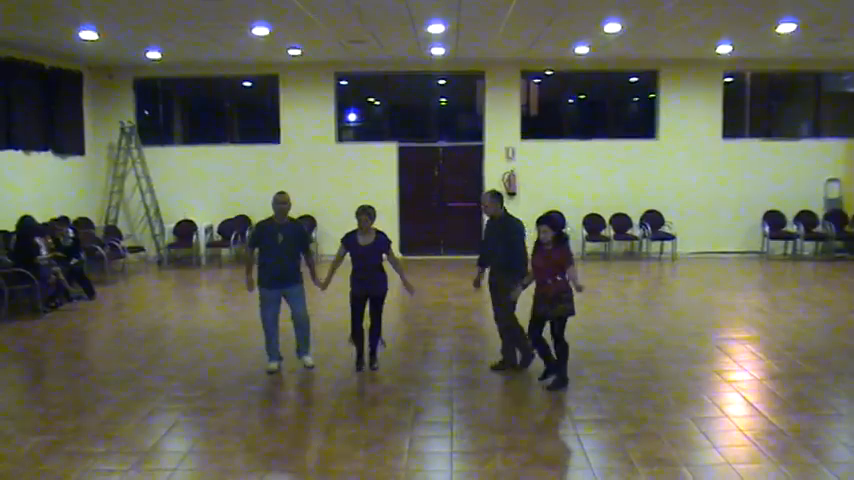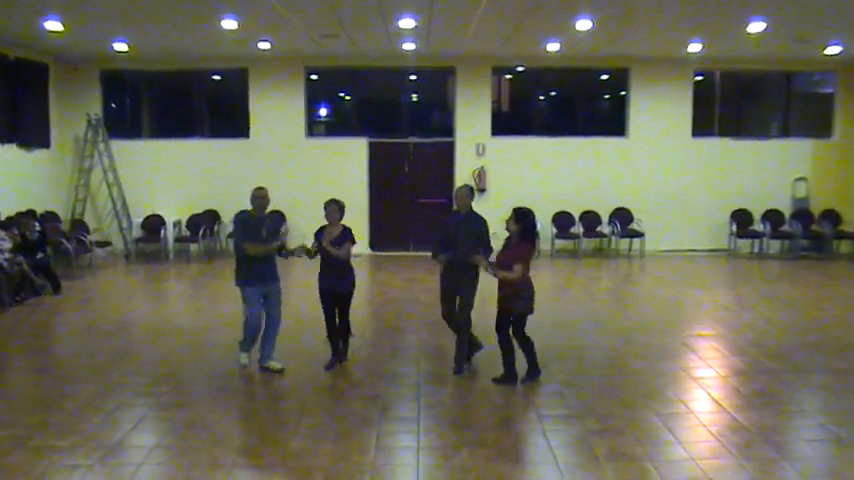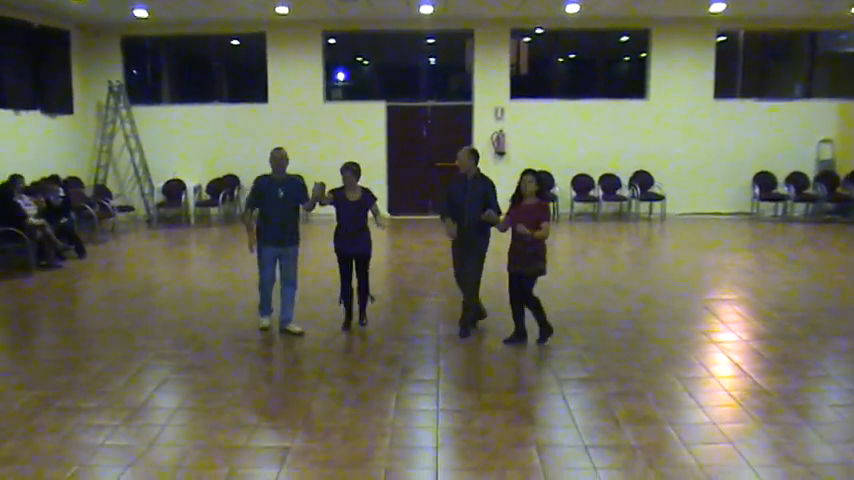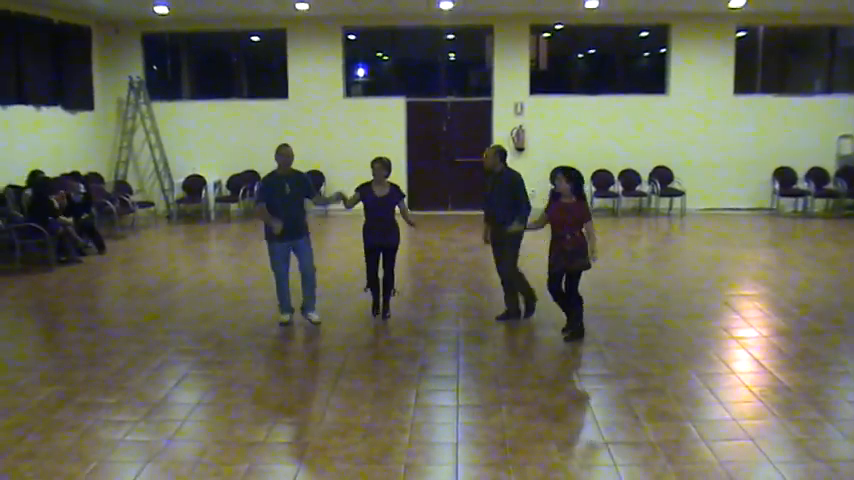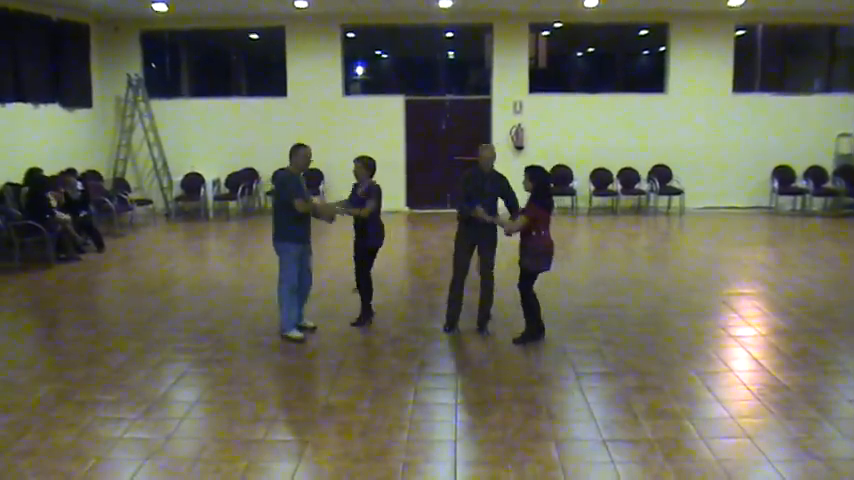
dt=1s
person 1, frame 1
left shoulder: (297, 228)
right shoulder: (262, 227)
left elbow: (307, 253)
right elbow: (250, 251)
left wrist: (314, 276)
right wrist: (248, 276)
left hip: (293, 281)
right hip: (268, 283)
left knee: (301, 317)
right knee: (269, 322)
left ankle: (304, 353)
right ankle: (274, 358)
person 1, frame 2
left shoulder: (272, 223)
right shoulder: (242, 222)
left elbow: (276, 250)
right elbow: (250, 250)
right wrist: (276, 244)
left hip: (271, 279)
right hip: (249, 280)
left knee: (274, 319)
right knee: (254, 318)
left ankle: (266, 359)
right ankle: (245, 348)
person 1, frame 3
left shoulder: (296, 183)
right shoulder: (261, 184)
left elbow: (306, 206)
right elbow: (249, 211)
left wrist: (315, 198)
right wrist: (251, 235)
left hip: (290, 241)
right hip: (266, 241)
left knee: (289, 281)
right knee: (266, 280)
left ankle: (286, 322)
right ankle: (265, 314)
person 1, frame 4
left shoulder: (300, 178)
right shoulder: (268, 181)
left elbow: (316, 199)
right elbow: (260, 208)
left wrist: (333, 199)
right wrist: (271, 222)
left hip: (300, 233)
right hip: (277, 237)
left knee: (308, 270)
right knee: (281, 275)
left ankle: (309, 309)
right ankle: (285, 311)
person 1, frame 5
left shoulder: (298, 179)
right shoulder: (285, 179)
right elbow: (301, 207)
left wrist: (323, 214)
right wrist: (324, 209)
left hip: (302, 239)
right hip: (287, 240)
left knee: (305, 281)
right knee: (289, 283)
left ankle: (297, 318)
right ankle: (288, 327)
person 2, frame 1
left shoulder: (513, 225)
right shoulder: (490, 224)
left elbow: (521, 255)
left wrist: (520, 281)
right wrist: (480, 272)
left hip: (510, 277)
right hip: (495, 275)
left knee: (506, 316)
right knee: (499, 317)
left ankle: (526, 353)
right ankle: (509, 358)
person 2, frame 2
left shoulder: (479, 222)
right shoulder: (449, 220)
left elbow: (487, 248)
right elbow: (438, 244)
left wrist: (480, 259)
right wrist: (439, 256)
left hip: (469, 273)
right hip: (449, 271)
left knee: (463, 316)
right knee: (448, 313)
left ankle: (460, 359)
right ankle: (472, 344)
person 2, frame 3
left shoulder: (486, 184)
right shoulder: (456, 182)
left elbow: (494, 209)
right elbow: (448, 206)
left wrist: (492, 216)
right wrist: (447, 221)
left hip: (479, 237)
right hip: (460, 235)
left knee: (471, 279)
right knee: (460, 276)
left ankle: (467, 323)
right ankle: (477, 311)
person 2, frame 4
left shoulder: (513, 178)
right shoulder: (491, 178)
left elbow: (524, 204)
left wrist: (519, 223)
right wrist: (488, 227)
left hip: (512, 228)
right hip: (496, 229)
left knee: (509, 268)
right knee: (502, 269)
left ankle: (529, 297)
right ankle: (512, 309)
person 2, frame 5
left shoulder: (500, 180)
right shoulder: (469, 178)
left elbow: (513, 204)
right elbow: (461, 205)
right wrist: (474, 213)
left hip: (488, 231)
right hip: (467, 228)
left knee: (486, 275)
right knee: (459, 274)
left ankle: (483, 320)
right ankle: (452, 319)
person 3, frame 1
left shoulder: (563, 250)
right shoulder: (538, 249)
left elbow: (572, 276)
left wrist: (577, 286)
right wrist: (521, 287)
left hip: (560, 297)
right hip: (542, 297)
left knee: (557, 337)
right knee: (533, 334)
left ankle: (562, 377)
right ankle: (551, 365)
person 3, frame 2
left shoulder: (524, 246)
right shoulder: (510, 241)
left elbow: (515, 275)
left wrist: (490, 269)
right wrist: (491, 265)
left hip: (520, 294)
right hip: (508, 293)
left knee: (518, 332)
right knee: (501, 330)
left ankle: (533, 368)
right ankle: (510, 372)
person 3, frame 3
left shoulder: (542, 206)
right shoulder: (515, 204)
left elbow: (545, 232)
right elbow: (503, 227)
left wrist: (528, 232)
left hip: (534, 254)
right hip: (516, 253)
left knee: (526, 293)
right knee: (515, 293)
left ankle: (545, 327)
right ankle: (519, 332)
person 3, frame 4
left shoulder: (581, 205)
right shoulder: (554, 201)
left elbow: (590, 231)
right elbow: (542, 222)
left wrist: (592, 250)
left hip: (575, 252)
right hip: (557, 251)
left knee: (571, 290)
right knee: (554, 288)
left ankle: (578, 328)
right ankle: (572, 318)
person 3, frame 5
left shoulder: (536, 202)
right shoulder: (541, 200)
left elbow: (516, 226)
left hip: (538, 250)
right hip: (532, 249)
left knee: (525, 287)
right knee: (526, 287)
left ankle: (532, 331)
right ankle: (536, 327)
person 4, frame 1
left shoulder: (381, 238)
right shoulder: (349, 238)
left elbow: (393, 260)
right elbow: (338, 259)
left wrist: (404, 280)
right wrist: (328, 279)
left hip: (378, 283)
right hip: (358, 284)
left knee: (376, 320)
right knee: (356, 321)
left ankle: (373, 355)
right ankle: (359, 356)
person 4, frame 2
left shoulder: (346, 232)
right shoulder: (321, 231)
left elbow: (343, 255)
right elbow: (313, 253)
left wrist: (327, 246)
right wrist: (307, 251)
left hip: (343, 279)
right hip: (325, 279)
left knee: (343, 316)
right knee: (329, 318)
left ankle: (344, 347)
right ankle: (336, 354)
person 4, frame 3
left shoulder: (366, 194)
right shoulder: (336, 193)
left elbow: (375, 213)
right elbow: (325, 201)
left wrist: (379, 221)
right wrist: (321, 198)
left hip: (362, 241)
right hip: (342, 241)
left knee: (363, 277)
right knee: (345, 279)
left ankle: (363, 312)
right ankle: (347, 317)
person 4, frame 4
left shoulder: (395, 190)
right shoulder: (365, 188)
left elbow: (404, 211)
right elbow: (350, 204)
left wrist: (409, 221)
right wrist: (344, 200)
left hip: (390, 236)
right hip: (371, 235)
left knee: (388, 271)
right knee: (371, 270)
left ankle: (386, 304)
right ankle: (375, 300)
person 4, frame 5
left shoulder: (374, 189)
right shoulder: (357, 187)
left elbow: (366, 212)
right elbow: (349, 205)
left wrist: (347, 209)
right wrist: (342, 205)
left hip: (373, 235)
right hip: (361, 234)
left knee: (364, 272)
right knee: (360, 272)
left ankle: (366, 313)
right ankle: (366, 309)
